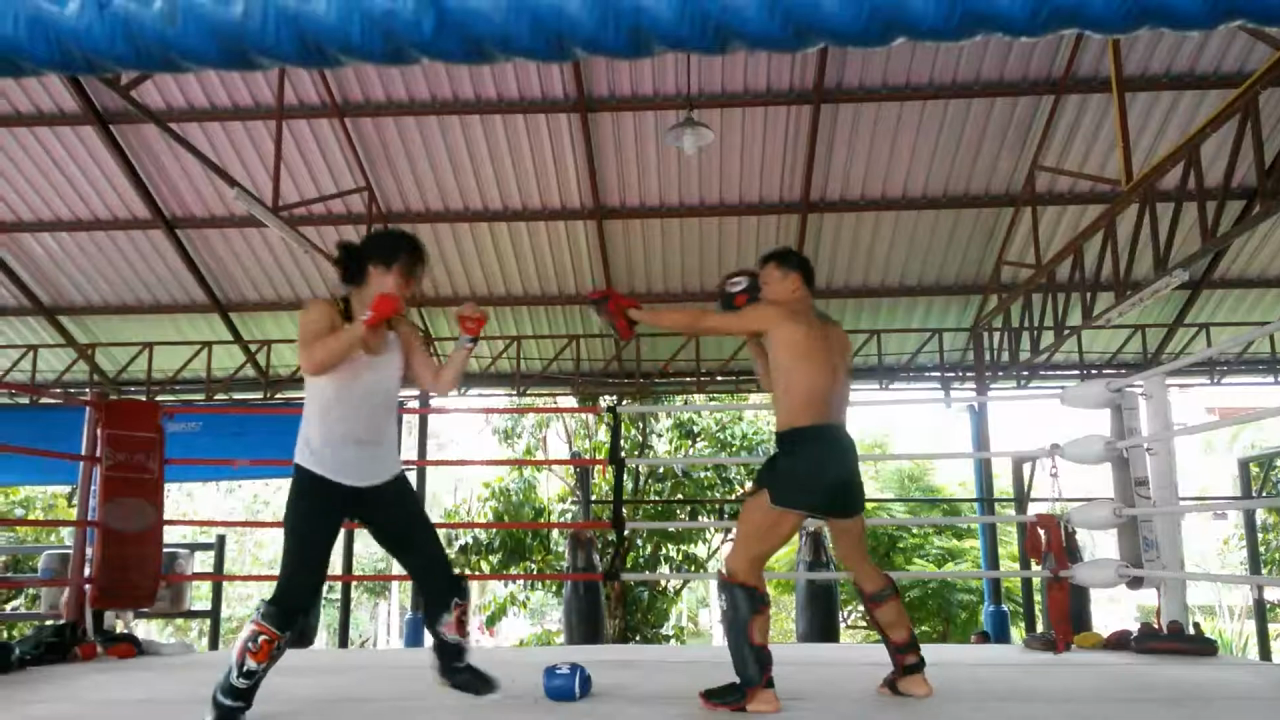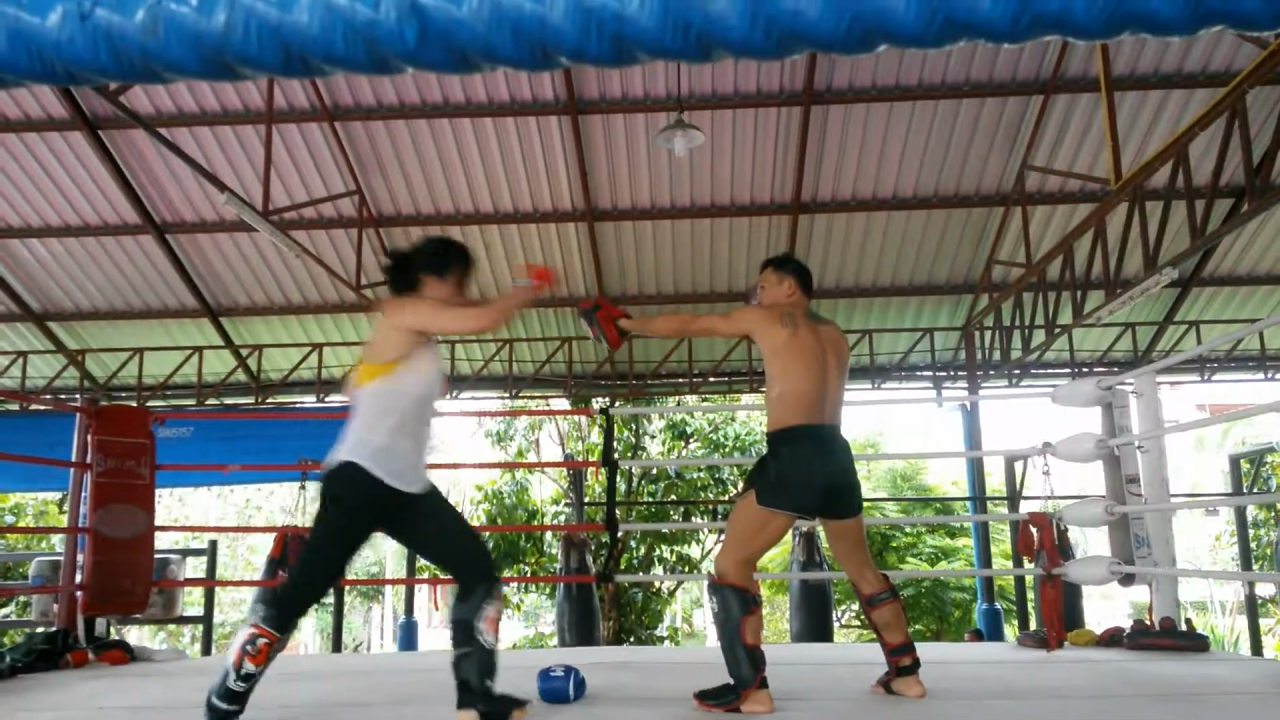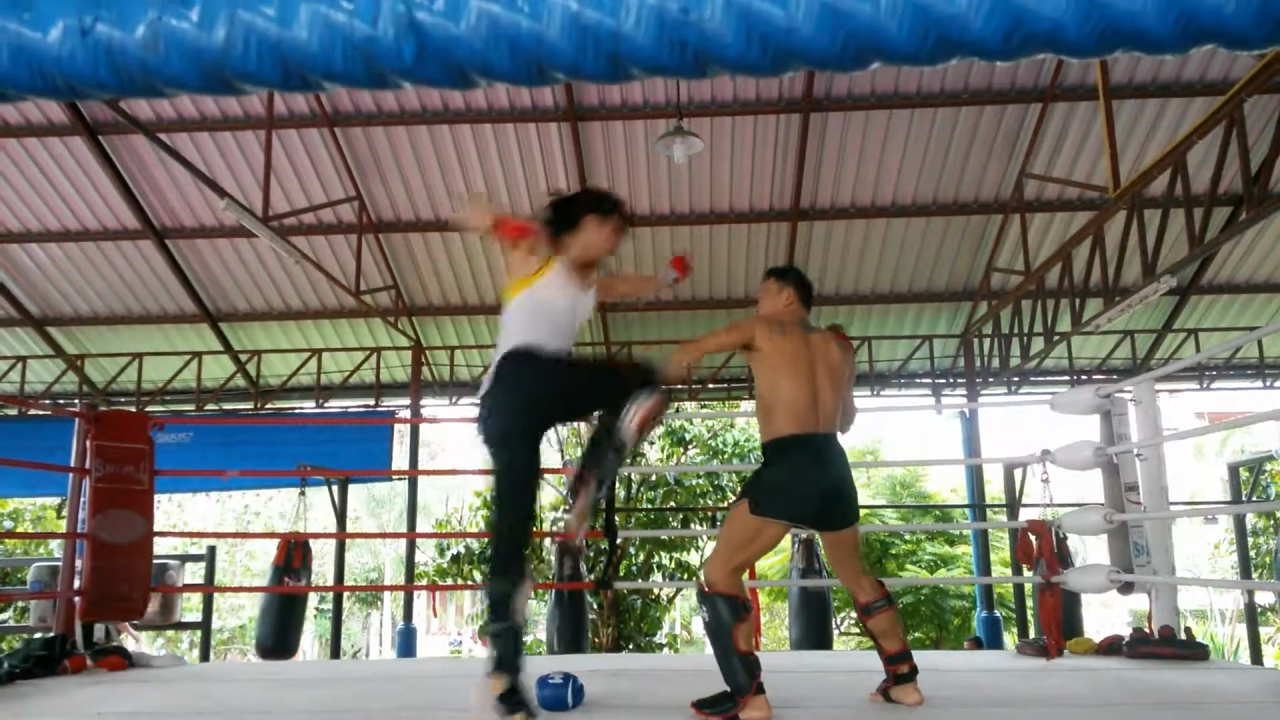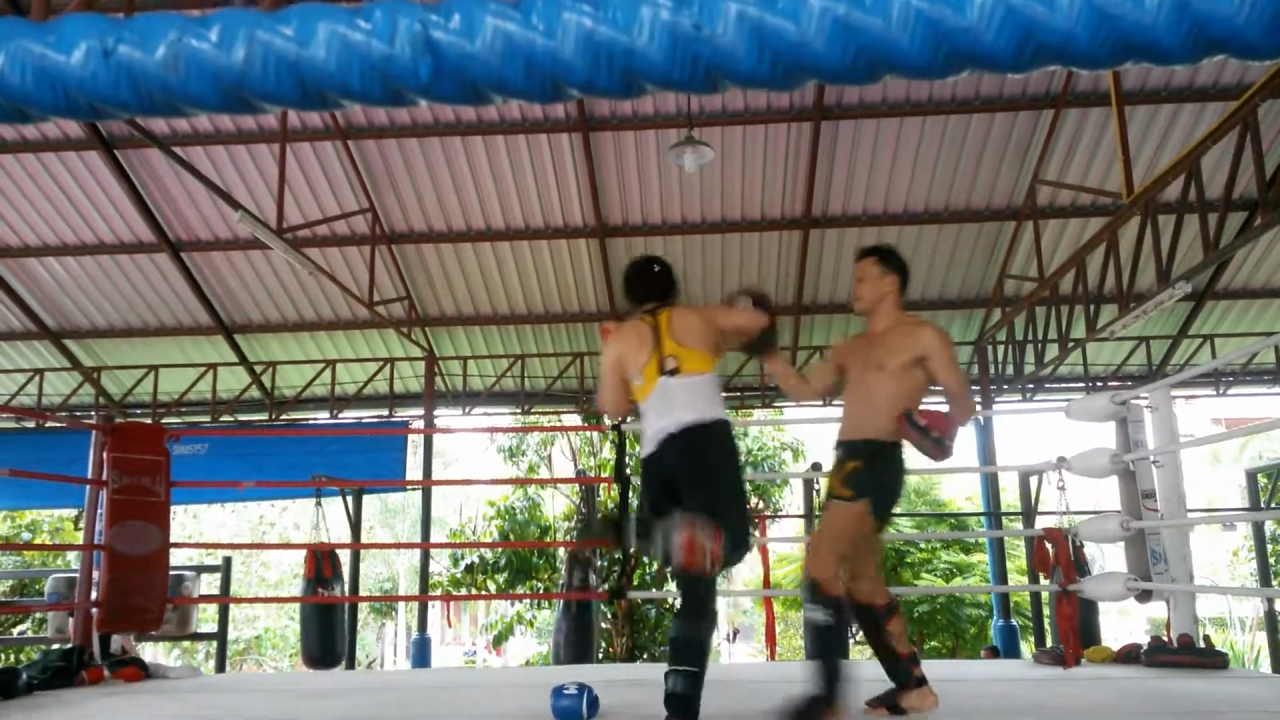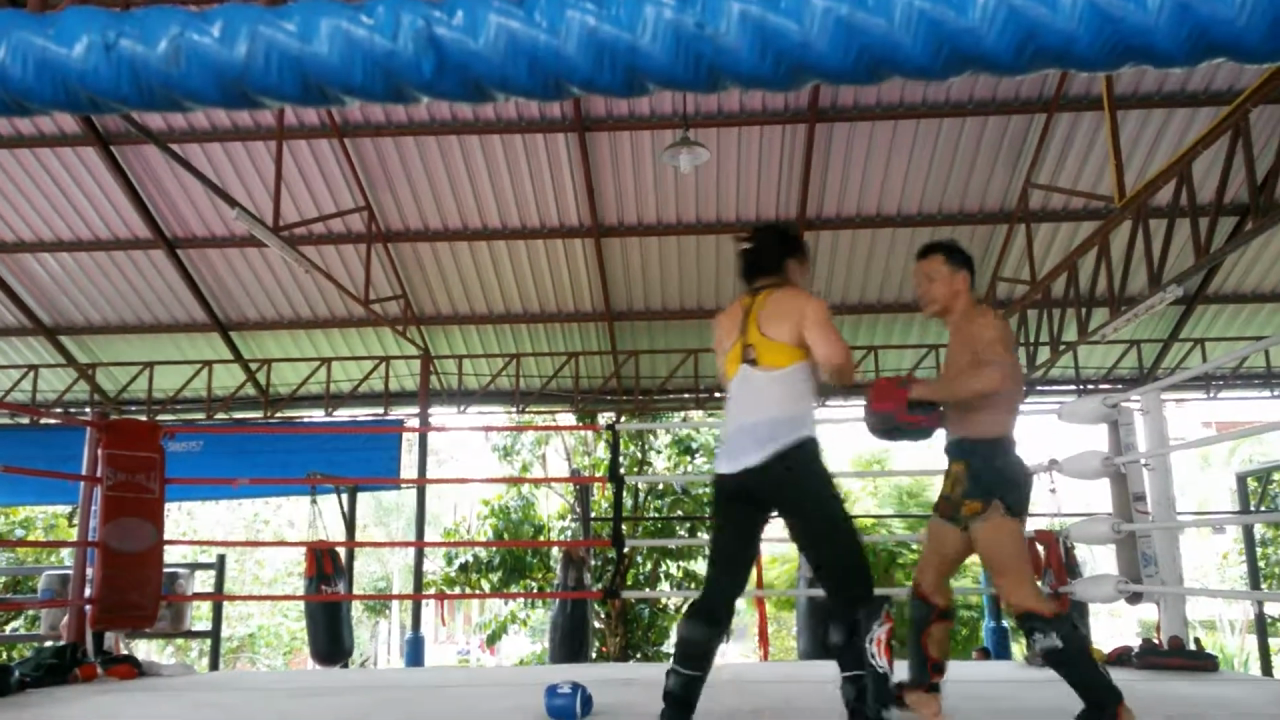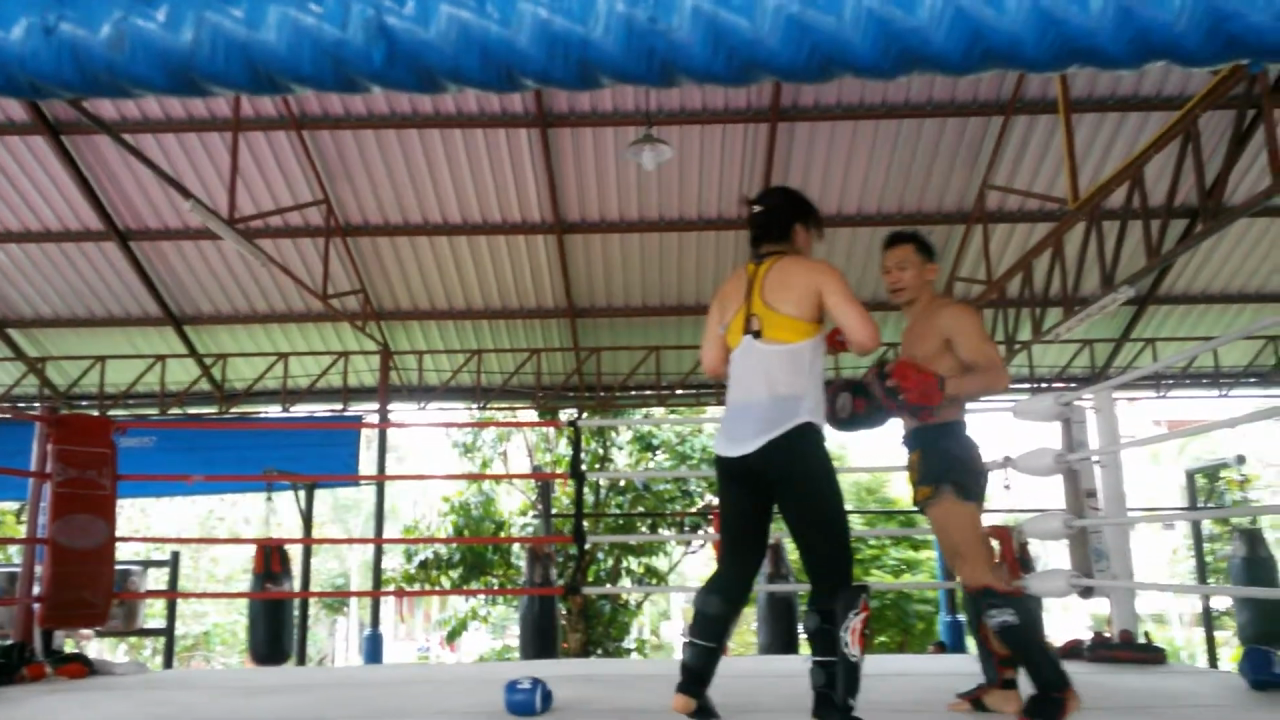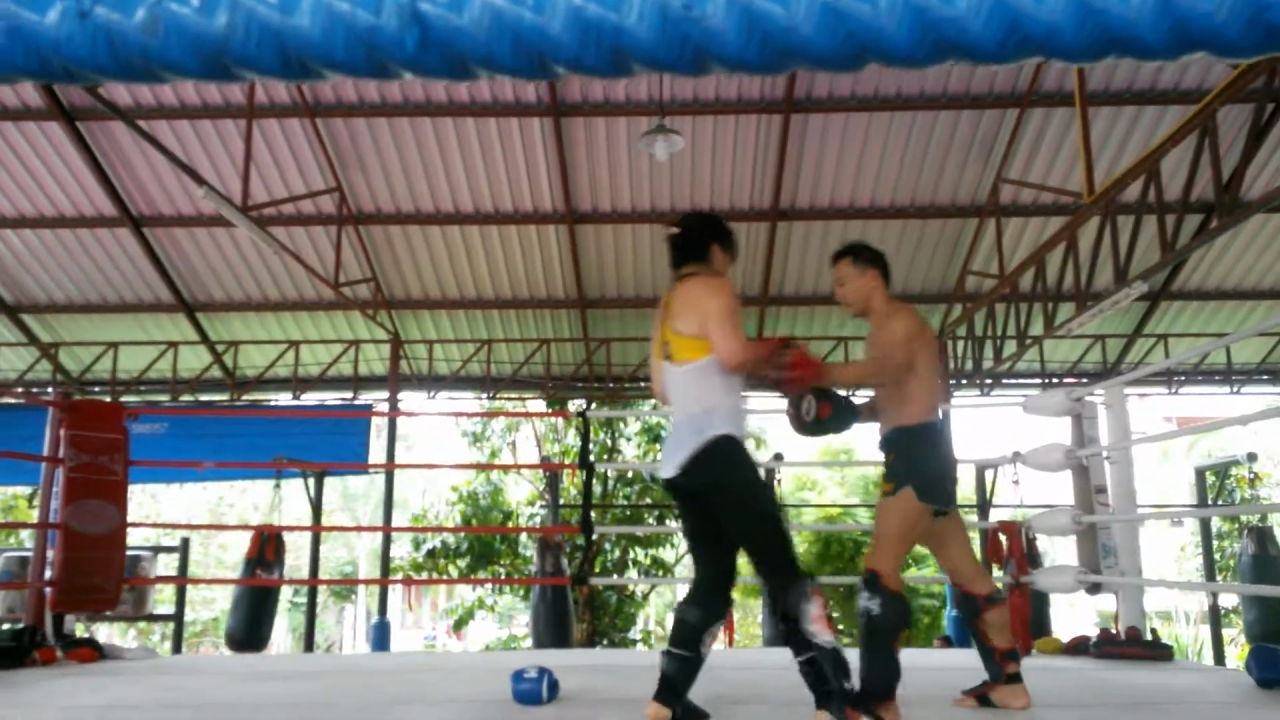
dt=0.4s
person 1, frame 1
left shoulder: (400, 331)
right shoulder: (322, 313)
left elbow: (439, 384)
right elbow: (312, 361)
left wrist: (467, 340)
right wrist: (367, 320)
left hip: (383, 482)
right hip: (320, 479)
left knee: (440, 580)
right knee: (296, 597)
left ankle: (451, 660)
person 1, frame 2
left shoulder: (412, 330)
right shoulder: (404, 313)
left elbow: (361, 382)
right elbow: (483, 319)
right wrist: (527, 289)
left hip: (406, 485)
right hip: (358, 478)
left knee: (480, 571)
right knee: (295, 594)
person 1, frame 3
left shoulder: (586, 281)
right shoulder: (534, 248)
left elbow: (640, 288)
right elbow: (471, 216)
left wrist: (672, 275)
right wrist: (505, 225)
left hip: (504, 405)
right hip: (527, 372)
left knee: (509, 541)
right knee: (642, 388)
left ankle: (506, 673)
right ankle: (589, 484)
person 1, frame 4
left shoulder: (618, 338)
right shoulder: (698, 315)
left elbow: (611, 408)
right elbow: (761, 322)
right wrist: (737, 312)
left hip: (658, 459)
right hip: (705, 442)
left knee: (697, 590)
right knee: (728, 541)
right ankle: (626, 528)
person 1, frame 5
left shoulder: (725, 319)
right shoulder: (802, 302)
right elbow: (832, 360)
right wrist: (848, 372)
left hip: (733, 468)
right hip: (789, 459)
left knee: (720, 589)
right knee: (853, 589)
person 1, frame 6
left shoulder: (731, 286)
right shoulder: (815, 273)
left elbow: (712, 364)
right elbow: (866, 338)
right wrist: (829, 338)
left hip: (734, 446)
right hip: (790, 440)
left knee: (736, 568)
right knee: (833, 576)
person 1, frame 7
left shoulder: (668, 307)
right shoulder: (712, 289)
right elbow: (732, 354)
right wrist: (765, 353)
left hip: (680, 459)
right hip: (714, 450)
left knee: (712, 579)
right knee: (783, 572)
person 2, frame 1
left shoulder: (777, 315)
right shoulder: (835, 332)
left elbow: (696, 322)
left wrist: (634, 312)
right wrist: (755, 336)
left hip: (802, 454)
right hip: (839, 453)
left knee: (742, 563)
right knee: (861, 564)
left ankle: (755, 686)
right ankle: (910, 670)
person 2, frame 2
left shoulder: (769, 317)
right shoulder: (836, 336)
left elbow: (685, 324)
left wrist: (624, 323)
left hip: (793, 455)
right hip: (835, 455)
left knee: (732, 563)
right knee: (860, 565)
left ankle: (750, 685)
right ankle: (905, 671)
person 2, frame 3
left shoulder: (756, 329)
right shoulder: (835, 346)
left elbow: (692, 351)
right wrist: (834, 349)
left hip: (789, 467)
right hip: (830, 465)
left knee: (719, 572)
right knee: (855, 576)
right ankle: (903, 678)
person 2, frame 4
left shoulder: (923, 336)
right shoulder: (849, 347)
left elbow: (964, 400)
right elbow: (806, 389)
left wrist: (942, 422)
right wrist: (764, 352)
left hip: (873, 465)
right hip: (851, 465)
left knee: (820, 569)
right knee: (861, 583)
person 2, frame 5
left shoulder: (982, 323)
right shoulder: (961, 336)
left elbow: (995, 377)
left wrist: (913, 390)
left hip: (988, 469)
right hip: (967, 473)
left knee: (1018, 594)
right knee: (927, 578)
person 2, frame 6
left shoulder: (953, 316)
right shoulder: (915, 331)
left elbow: (996, 377)
left wrist: (940, 386)
right wrist: (882, 403)
left hip: (944, 452)
right hip: (929, 455)
left knee: (973, 574)
right knee: (973, 575)
person 2, frame 7
left shoulder: (904, 322)
right shoulder: (887, 329)
left elbow: (883, 371)
left wrist: (821, 374)
right wrist: (848, 413)
left hip: (918, 454)
right hip: (919, 456)
left knee: (880, 566)
right knee: (964, 569)
right ankle: (1007, 681)
